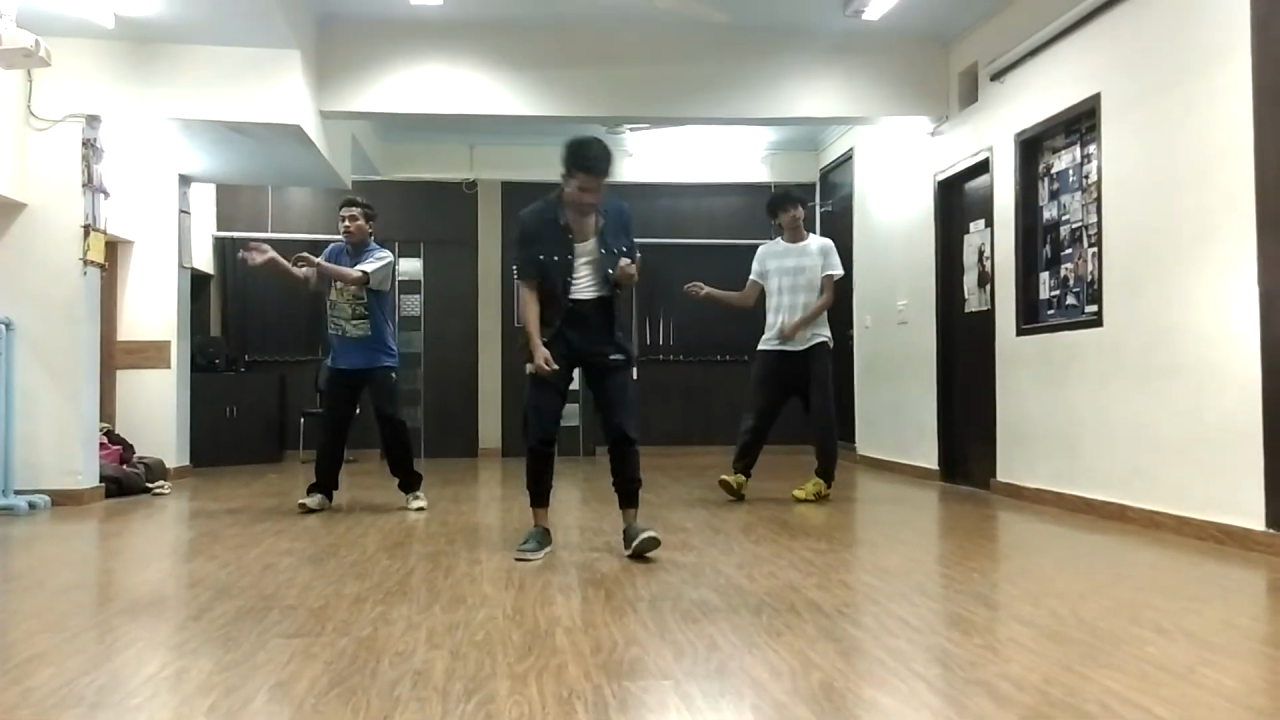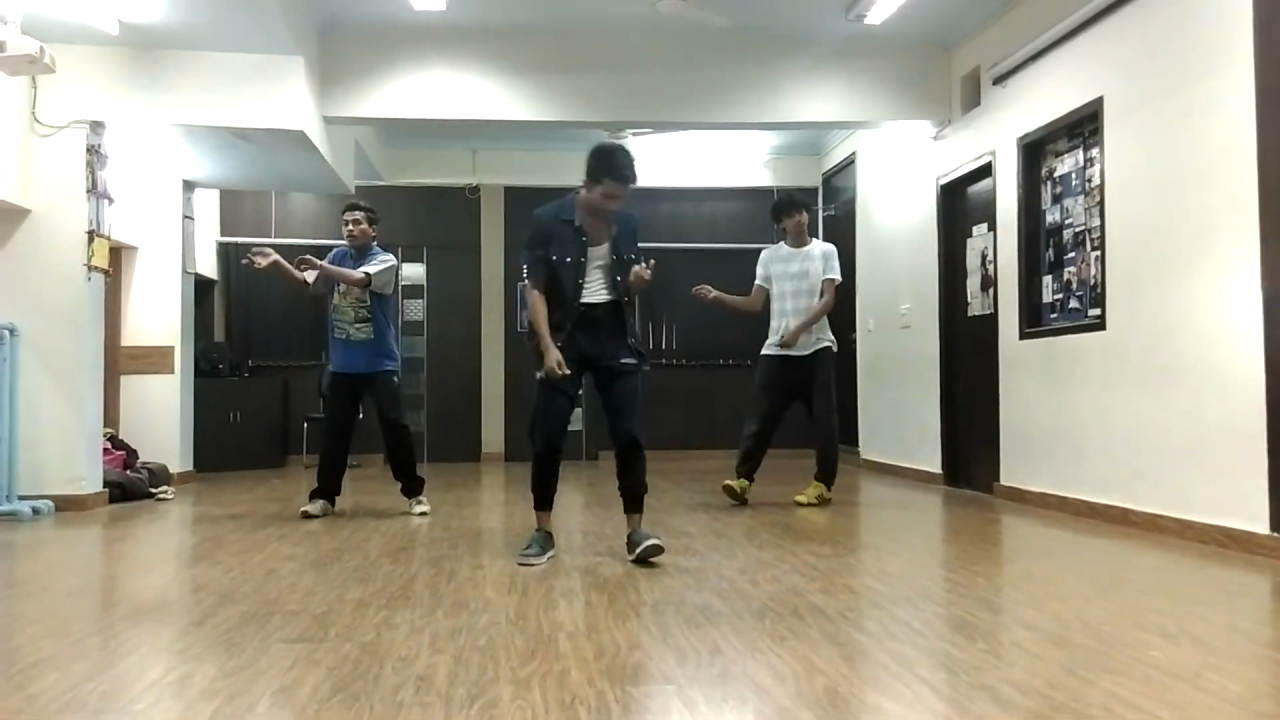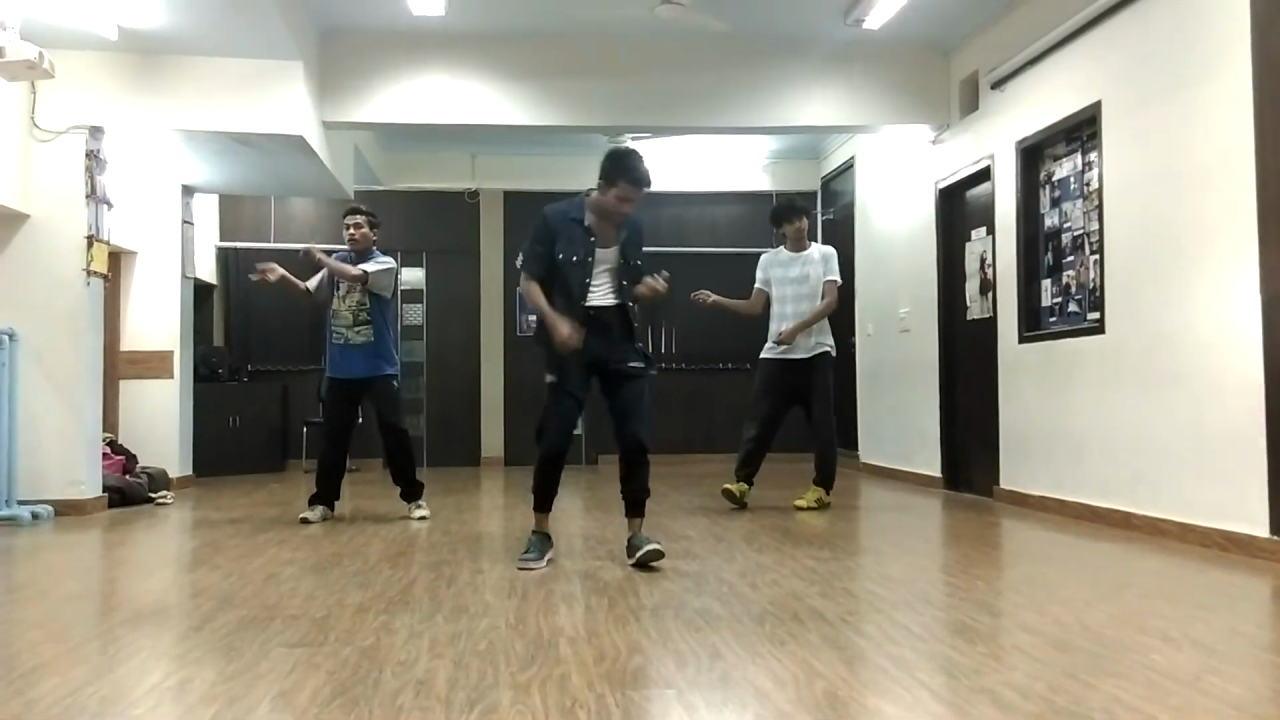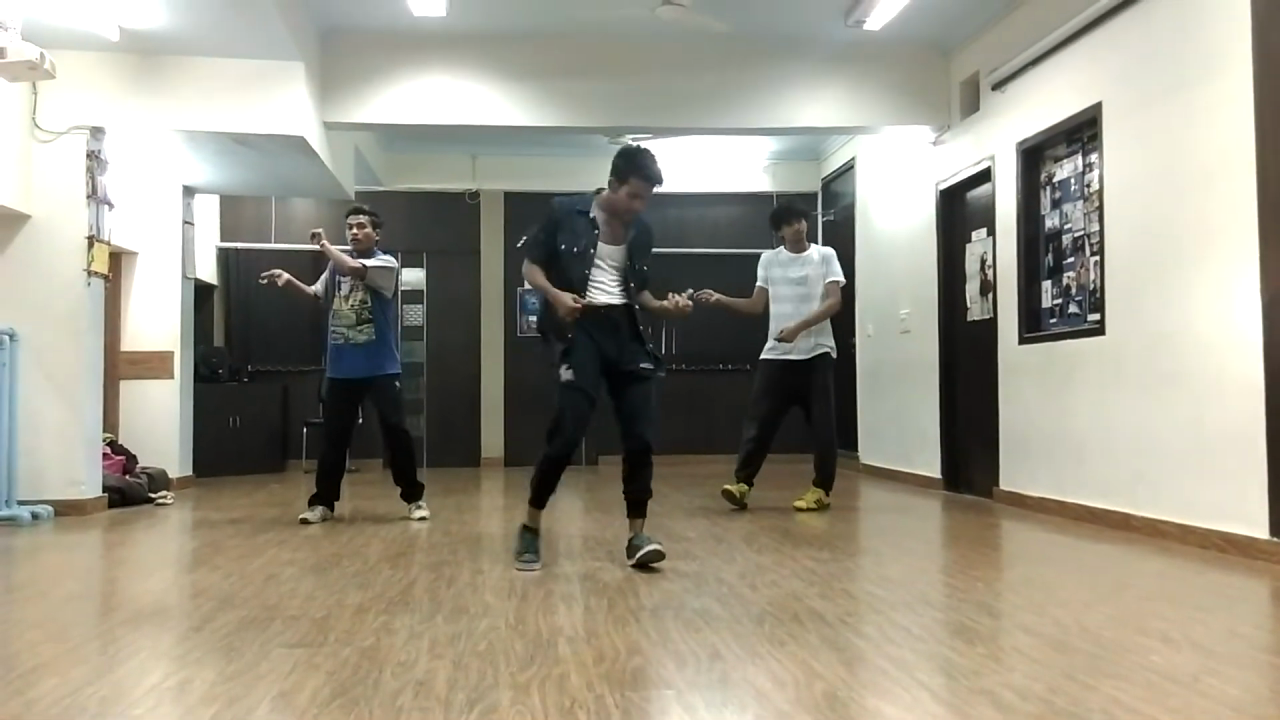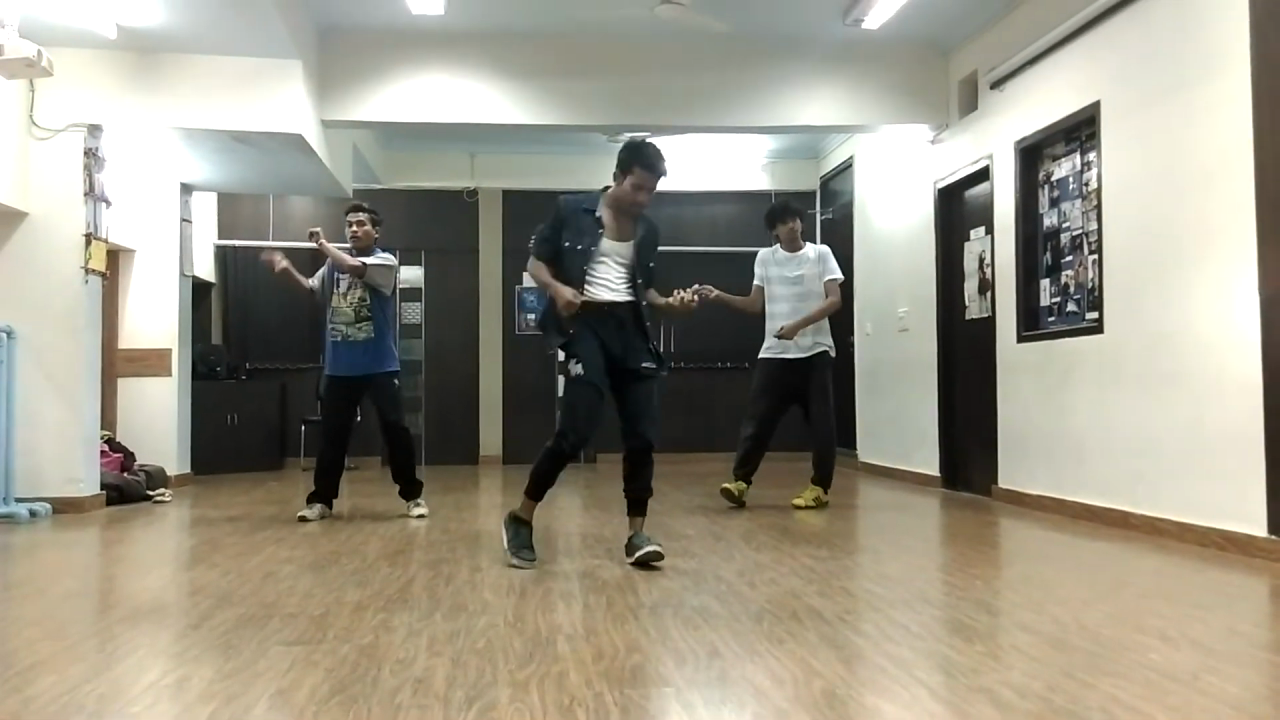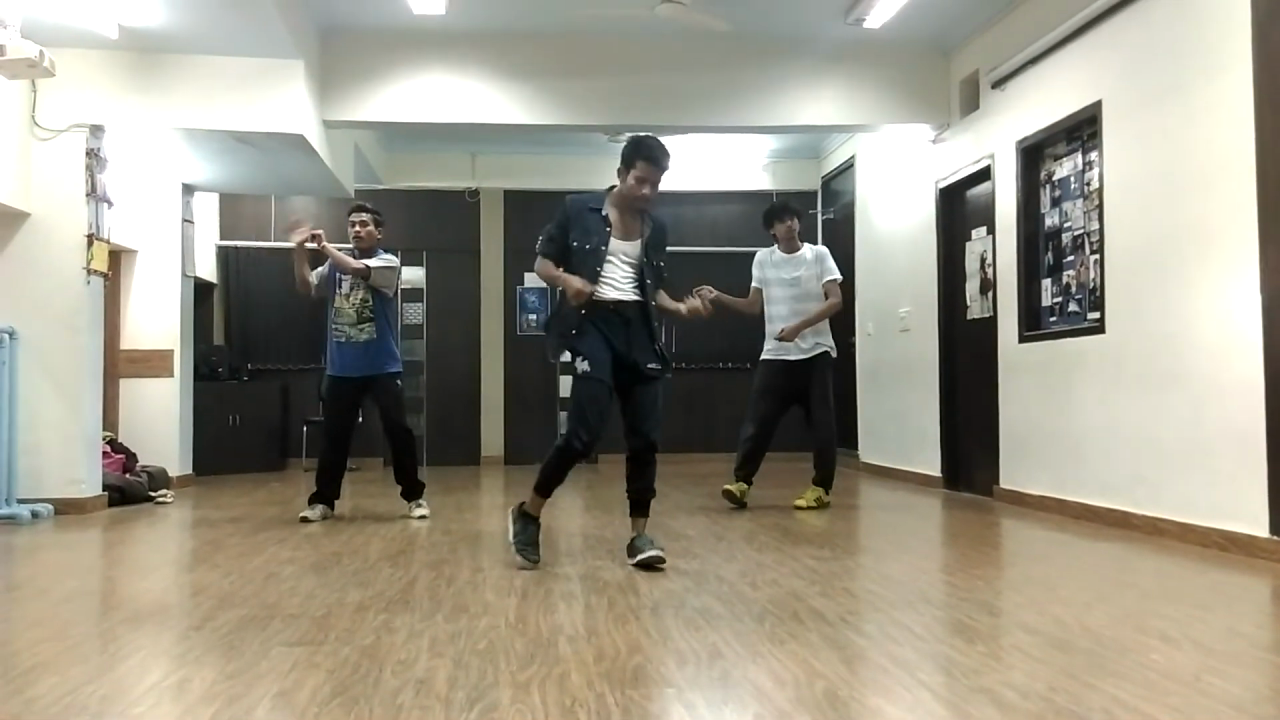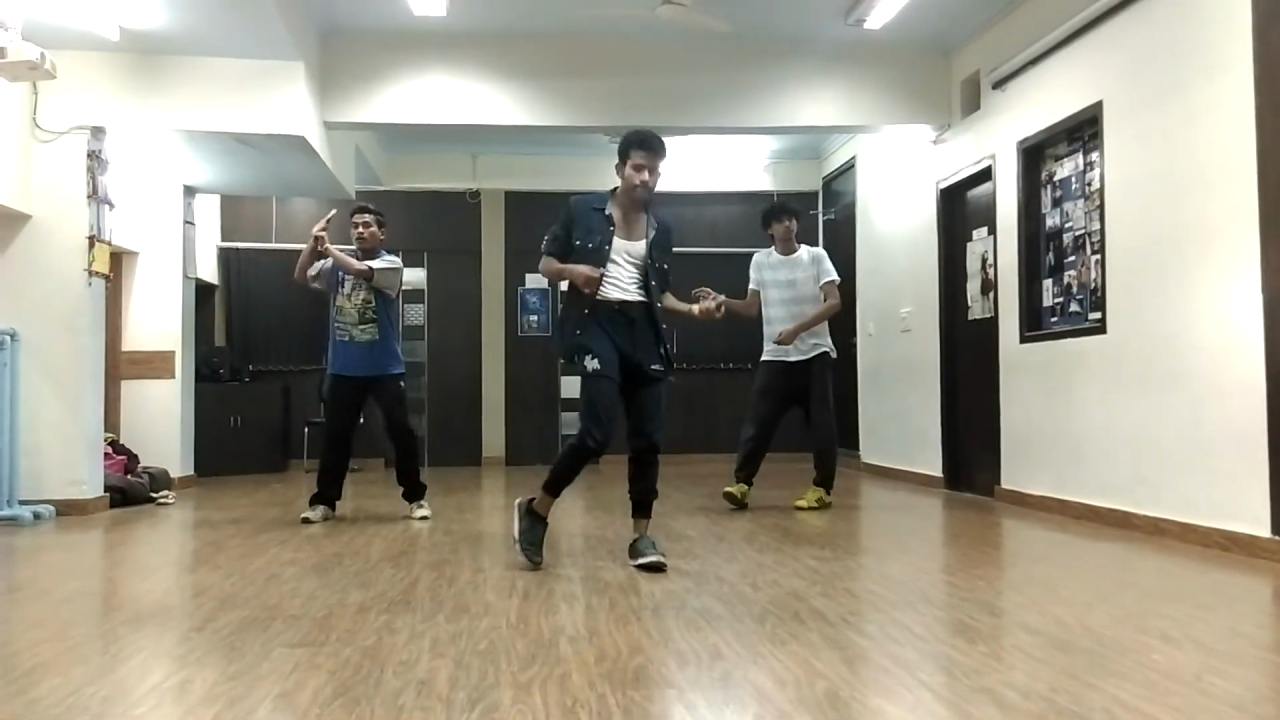
dt=0.1s
person 1, frame 1
left shoulder: (618, 215)
right shoulder: (535, 220)
right elbow: (527, 289)
left wrist: (627, 275)
right wrist: (536, 346)
left hip: (602, 327)
right hip: (557, 329)
left knee: (621, 429)
right knee: (540, 432)
left ankle: (631, 524)
right ankle: (540, 528)
person 1, frame 2
left shoulder: (626, 223)
right shoulder: (548, 221)
right elbow: (535, 290)
left wrist: (638, 281)
right wrist: (547, 346)
left hip: (613, 332)
right hip: (566, 332)
left knee: (629, 434)
right knee: (548, 437)
left ankle: (635, 530)
right ankle: (543, 532)
person 1, frame 3
left shoulder: (632, 230)
right shoulder: (557, 219)
right elbow: (529, 280)
left wrist: (648, 290)
right wrist: (553, 321)
left hip: (619, 334)
right hip: (573, 334)
left knee: (635, 438)
right knee: (554, 437)
left ankle: (636, 534)
right ankle: (541, 534)
person 1, frame 4
left shoulder: (641, 231)
right shoulder: (564, 213)
right elbow: (529, 264)
left wrist: (663, 305)
right wrist: (554, 294)
left hip: (627, 333)
right hip: (581, 330)
left knee: (640, 438)
right knee: (566, 434)
left ankle: (637, 536)
right ankle: (531, 527)
person 1, frame 5
left shoulder: (648, 229)
right shoulder: (572, 210)
right elbow: (535, 261)
left wrist: (669, 302)
right wrist: (556, 287)
left hip: (632, 330)
right hip: (586, 325)
left knee: (641, 437)
right knee: (574, 433)
left ankle: (637, 534)
right ankle: (521, 518)
person 1, frame 6
left shoulder: (656, 228)
right shoulder: (578, 209)
right elbow: (542, 261)
left wrist: (680, 308)
right wrist: (565, 280)
left hip: (638, 329)
right hip: (593, 323)
left knee: (644, 437)
right knee: (585, 431)
left ankle: (639, 536)
right ankle: (528, 512)
person 1, frame 7
left shoulder: (661, 229)
right shoulder: (583, 210)
right elbow: (545, 263)
left wrist: (689, 309)
right wrist: (569, 271)
left hip: (643, 330)
right hip: (597, 323)
left knee: (647, 439)
right knee: (596, 431)
left ankle: (640, 537)
right ankle: (535, 509)
person 2, frame 1
left shoulder: (382, 258)
right shoulder: (334, 252)
left elbow: (355, 278)
right elbow: (306, 278)
left wrist: (317, 262)
right wrist: (273, 258)
left hip: (378, 358)
right hip: (340, 359)
left knee: (390, 420)
right knee: (332, 424)
left ankle: (412, 488)
right ankle: (321, 491)
person 2, frame 2
left shoulder: (385, 261)
right shoulder: (337, 256)
left elbow: (358, 279)
right elbow: (308, 281)
left wrist: (321, 265)
right wrist: (277, 262)
left hip: (379, 362)
right hip: (342, 363)
left knee: (394, 424)
right knee: (335, 429)
left ankle: (414, 492)
right ankle: (324, 496)
person 2, frame 3
left shoulder: (385, 265)
right shoulder: (336, 262)
left elbow: (354, 276)
right elbow: (311, 291)
left wrist: (320, 258)
right wrist: (282, 275)
left hip: (379, 367)
right hip: (340, 368)
left knee: (393, 429)
right knee: (333, 434)
left ankle: (414, 497)
right ankle: (323, 502)
person 2, frame 4
left shoulder: (386, 264)
right shoulder: (337, 263)
left elbow: (354, 270)
right elbow: (317, 295)
left wrist: (324, 246)
right wrist: (289, 280)
left hip: (380, 367)
right hip: (340, 368)
left knee: (395, 430)
right knee: (334, 435)
left ankle: (414, 498)
right ankle: (323, 502)
person 2, frame 5
left shoulder: (385, 262)
right shoulder: (334, 260)
left elbow: (352, 267)
right elbow: (313, 290)
left wrist: (323, 244)
right wrist: (287, 268)
left hip: (380, 365)
right hip: (339, 366)
left knee: (395, 428)
right knee: (333, 433)
left ankle: (413, 495)
right ankle: (322, 500)
person 2, frame 6
left shoulder: (388, 263)
right shoulder: (336, 263)
left elbow: (356, 269)
right elbow: (307, 288)
left wrist: (325, 246)
right wrist: (300, 249)
left hip: (382, 366)
right hip: (341, 366)
left knee: (398, 429)
right knee: (334, 433)
left ankle: (414, 496)
right ankle: (323, 500)
person 2, frame 7
left shoulder: (391, 264)
right shoulder: (338, 263)
left elbow: (360, 270)
right elbow: (302, 277)
left wrist: (328, 248)
right wrist: (314, 240)
left hip: (385, 366)
right hip: (343, 366)
left knee: (401, 430)
right knee: (336, 434)
left ankle: (416, 498)
right ankle: (324, 501)
person 3, frame 1
left shoulder: (823, 246)
right shoulder: (766, 252)
left elbow: (827, 297)
right elbow: (748, 298)
left wrist: (797, 325)
right wrist: (709, 293)
left hip: (813, 344)
right hip: (773, 345)
left knee: (822, 414)
right knee: (757, 412)
left ankle: (823, 479)
right ankle: (740, 474)
person 3, frame 2
left shoulder: (826, 251)
right shoulder: (769, 256)
left elbow: (828, 300)
right elbow: (755, 303)
left wrist: (798, 330)
right wrist: (717, 296)
left hip: (817, 348)
right hip: (776, 351)
left knee: (824, 419)
right knee: (760, 417)
left ankle: (823, 483)
right ankle: (743, 479)
person 3, frame 3
left shoulder: (825, 254)
right shoulder: (769, 260)
left elbow: (830, 302)
right elbow: (755, 306)
left wrist: (796, 329)
right wrist: (717, 301)
left hip: (816, 353)
right hip: (776, 354)
left knee: (822, 423)
right knee: (759, 420)
left ankle: (822, 487)
right ankle: (742, 483)
person 3, frame 4
left shoulder: (825, 256)
right shoulder: (769, 259)
left elbow: (834, 302)
right elbow: (757, 305)
left wrist: (798, 327)
right wrist: (719, 299)
left hip: (817, 353)
right hip: (776, 354)
left knee: (822, 424)
right knee: (759, 420)
left ankle: (821, 488)
right ankle: (742, 483)
person 3, frame 5
left shoulder: (821, 254)
right shoulder: (765, 258)
left elbow: (835, 300)
right elbow: (756, 303)
left wrist: (797, 325)
right wrist: (718, 296)
left hip: (815, 352)
right hip: (775, 353)
left knee: (821, 422)
right knee: (757, 419)
left ankle: (820, 486)
right ankle: (740, 481)
person 3, frame 6
left shoulder: (819, 254)
right shoulder: (763, 259)
left elbow: (835, 301)
right elbow: (754, 305)
left wrist: (798, 327)
right wrist: (717, 297)
left hip: (815, 353)
right hip: (776, 355)
left knee: (822, 423)
right knee: (757, 420)
left ankle: (821, 487)
right ankle: (741, 482)
person 3, frame 7
left shoulder: (816, 256)
right shoulder: (760, 261)
left elbow: (833, 302)
right elbow: (751, 307)
left wrist: (795, 330)
right wrist: (719, 300)
left hip: (814, 354)
right hip: (774, 357)
left knee: (821, 424)
right knee: (757, 421)
left ankle: (822, 488)
right ankle: (742, 484)
